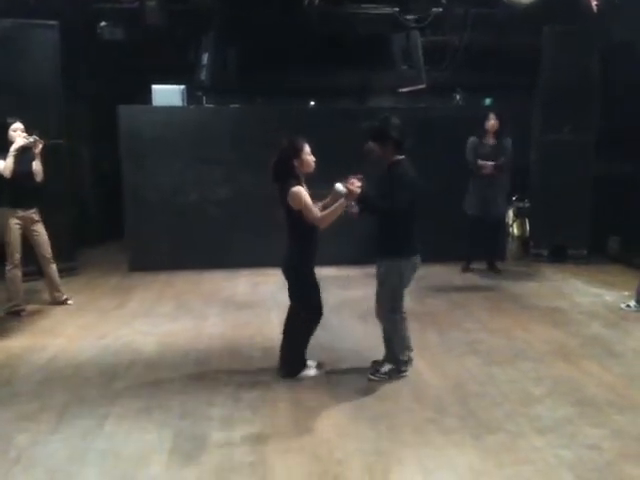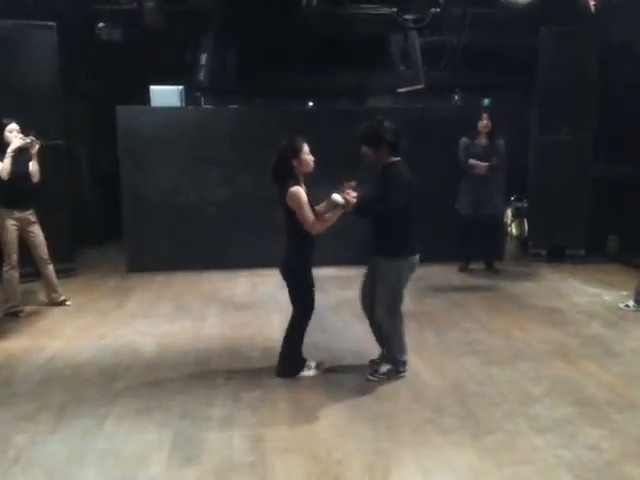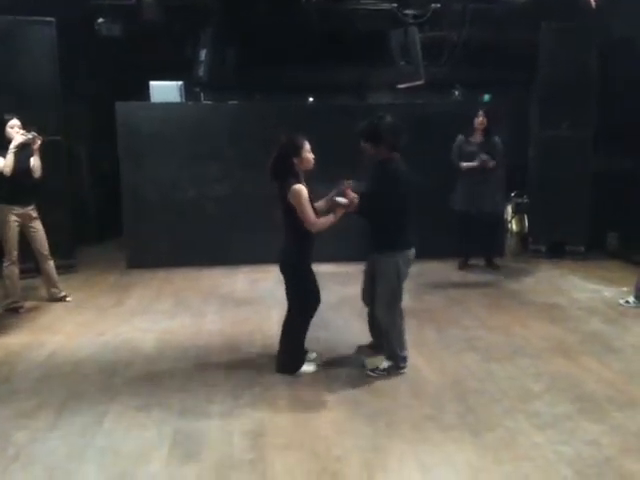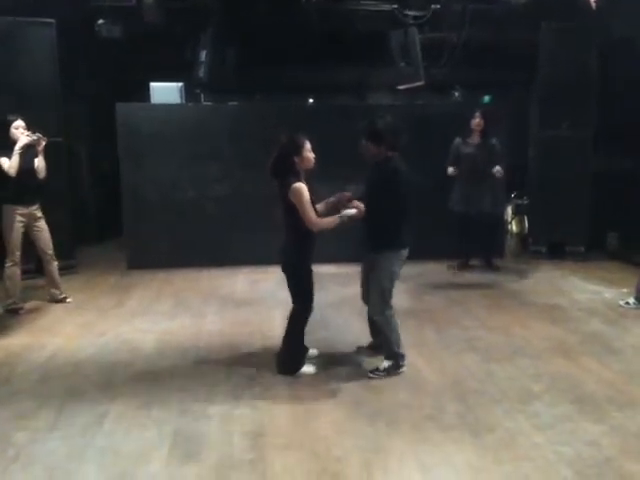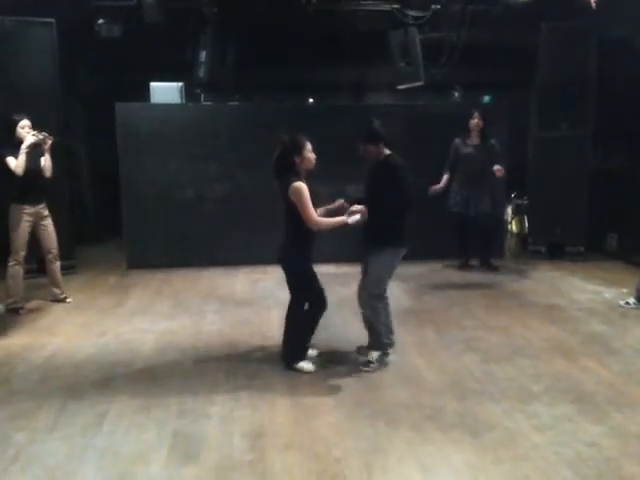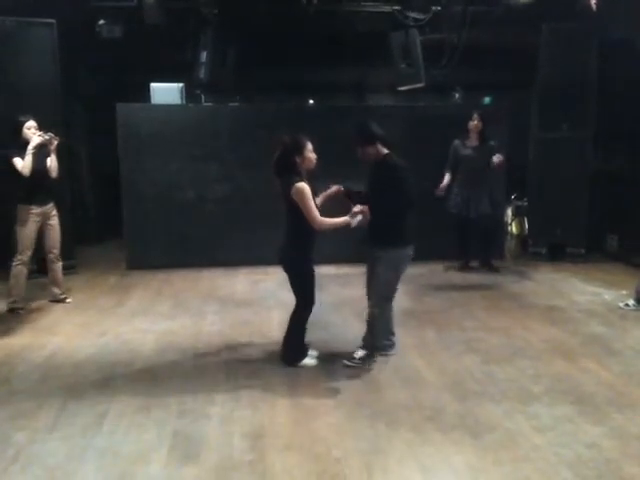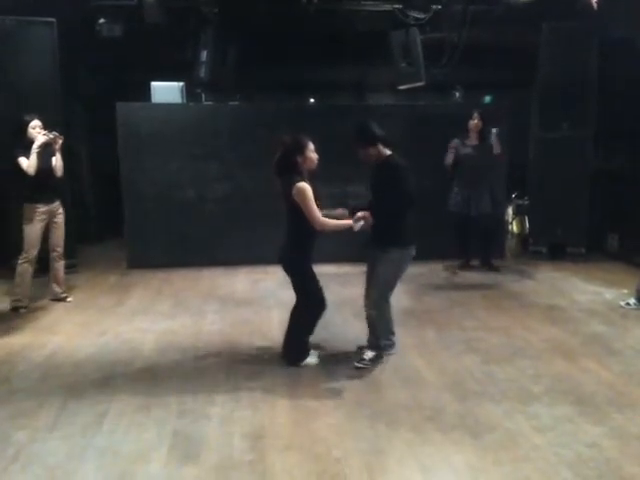
dt=0.2s
person 1, frame 1
left shoulder: (403, 173)
right shoulder: (392, 170)
left elbow: (391, 207)
left wrist: (361, 195)
right wrist: (361, 202)
left hip: (401, 254)
right hip: (392, 251)
left knee: (388, 309)
right knee: (392, 306)
left ankle: (398, 364)
right ankle: (401, 355)
person 1, frame 2
left shoulder: (398, 176)
right shoulder: (388, 172)
left elbow: (387, 210)
left wrist: (357, 205)
right wrist: (358, 201)
left hip: (398, 255)
right hip: (384, 252)
left knee: (387, 310)
right knee: (369, 301)
left ankle: (397, 364)
right ankle: (390, 353)
person 1, frame 3
left shoulder: (396, 172)
right shoulder: (382, 167)
left elbow: (390, 209)
left wrist: (359, 205)
right wrist: (358, 198)
left hip: (395, 249)
right hip: (381, 246)
left knee: (387, 306)
right knee: (371, 297)
left ankle: (397, 360)
right ankle: (380, 343)
person 1, frame 4
left shoulder: (395, 170)
right shoulder: (379, 166)
left elbow: (398, 210)
left wrist: (366, 212)
right wrist: (359, 204)
left hip: (390, 247)
right hip: (376, 244)
left knee: (380, 303)
right knee: (370, 298)
left ankle: (396, 359)
right ankle: (379, 343)
person 1, frame 5
left shoulder: (395, 168)
right shoulder: (377, 167)
left elbow: (404, 204)
left wrist: (369, 212)
right wrist: (360, 206)
left hip: (389, 244)
right hip: (376, 241)
left knee: (369, 294)
right knee: (375, 293)
left ankle: (381, 348)
right ankle: (381, 341)
person 1, frame 6
left shoulder: (395, 167)
right shoulder: (378, 167)
left elbow: (406, 202)
left wrist: (373, 212)
right wrist: (346, 193)
left hip: (396, 244)
right hip: (381, 242)
left knee: (379, 297)
right knee: (379, 295)
left ankle: (370, 348)
right ankle: (385, 342)
person 1, frame 7
left shoulder: (397, 168)
right shoulder: (380, 169)
left elbow: (406, 202)
left wrist: (374, 216)
right wrist: (365, 213)
left hip: (397, 245)
right hip: (382, 242)
left knee: (375, 297)
right knee: (376, 295)
left ankle: (377, 348)
right ankle: (385, 341)
person 2, frame 1
left shoulder: (298, 187)
right shoulder: (295, 191)
left elbow: (317, 209)
right elbow: (320, 220)
left wrist: (340, 193)
right wrist: (346, 199)
left hip: (298, 260)
right hip: (299, 262)
left knee: (299, 308)
right knee: (312, 311)
left ankle: (292, 359)
right ankle: (293, 365)
person 2, frame 2
left shoulder: (296, 187)
right shoulder: (294, 191)
left elbow: (314, 213)
right elbow: (314, 226)
left wrist: (336, 200)
right wrist: (342, 208)
left hip: (298, 260)
right hip: (296, 262)
left knee: (303, 309)
right knee: (303, 311)
left ankle: (293, 359)
right ankle: (290, 366)
person 2, frame 3
left shoulder: (294, 184)
right shoulder: (296, 188)
left elbow: (313, 209)
right elbow: (313, 224)
left wrist: (335, 196)
right wrist: (341, 210)
left hip: (296, 256)
right hip: (296, 258)
left knee: (310, 301)
right knee: (301, 307)
left ankle: (296, 351)
right ankle: (290, 362)
person 2, frame 4
left shoulder: (293, 183)
right shoulder: (297, 187)
left elbow: (312, 211)
right elbow: (314, 223)
left wrist: (336, 201)
right wrist: (343, 215)
left hip: (296, 254)
right hip: (297, 256)
left knee: (303, 303)
right knee: (303, 306)
left ankle: (297, 350)
right ankle: (290, 363)
person 2, frame 5
left shoulder: (293, 183)
right shoulder: (297, 186)
right elbow: (314, 223)
left wrist: (331, 208)
right wrist: (345, 219)
left hip: (294, 252)
right hip: (296, 255)
left knee: (300, 300)
right knee: (318, 302)
left ankle: (295, 348)
right ankle: (294, 355)
person 2, frame 6
left shoulder: (294, 183)
right shoulder: (299, 186)
right elbow: (317, 222)
left wrist: (326, 194)
right wrist: (349, 219)
left hip: (295, 252)
right hip: (297, 255)
left knee: (304, 301)
right knee: (306, 303)
left ankle: (295, 348)
right ankle: (293, 354)
person 2, frame 7
left shoulder: (295, 182)
right shoulder: (300, 186)
right elbow: (318, 223)
left wrist: (332, 213)
right wrist: (351, 223)
left hip: (295, 252)
right hip: (296, 255)
left knee: (306, 300)
right knee: (316, 302)
left ankle: (296, 348)
right ankle: (296, 353)
person 3, frame 1
left shoulder: (29, 154)
left elbow: (39, 178)
left wrist: (37, 155)
left hip: (32, 212)
left knee: (47, 255)
left ankle: (57, 295)
person 3, frame 2
left shoulder: (25, 155)
left elbow: (35, 179)
left wrist: (33, 156)
left hip: (28, 213)
left knee: (43, 256)
left ankle: (55, 296)
person 3, frame 3
left shoulder: (27, 150)
left elbow: (37, 174)
left wrist: (36, 151)
left hip: (30, 208)
left knee: (44, 252)
left ankle: (55, 292)
person 3, frame 4
left shoulder: (31, 151)
left elbow: (41, 175)
left wrist: (40, 152)
right wrist: (18, 148)
left hip: (34, 208)
left knee: (48, 252)
left ankle: (56, 293)
person 3, frame 5
left shoulder: (38, 150)
right shoulder: (10, 151)
left elbow: (47, 173)
right elbow: (18, 170)
left wrist: (47, 151)
right wrist: (24, 147)
left hip: (41, 207)
right hip: (21, 209)
left knee: (52, 252)
right knee: (17, 256)
left ankle: (57, 292)
right ankle: (14, 302)
person 3, frame 6
left shoulder: (44, 150)
right shoulder: (17, 152)
left elbow: (54, 174)
right elbow: (25, 171)
left wrist: (52, 151)
right wrist: (31, 148)
left hip: (49, 207)
right hip: (28, 209)
left knee: (54, 252)
right knee: (23, 256)
left ankle: (57, 293)
right ankle: (15, 302)
person 3, frame 7
left shoulder: (49, 149)
right shoulder: (22, 151)
left elbow: (59, 173)
right elbow: (30, 170)
left wrist: (57, 150)
right wrist: (35, 147)
left hip: (55, 206)
right hip: (34, 208)
left knee: (57, 251)
right knee: (29, 254)
left ankle: (58, 291)
right ankle: (19, 300)
person 4, frame 1
left shoulder: (505, 142)
right shoulder: (474, 141)
left elbow: (505, 163)
right elbow: (472, 163)
left wrist: (485, 164)
right wrist: (493, 165)
left hip: (498, 189)
right hip: (478, 189)
left knee: (496, 226)
right knee: (475, 225)
left ankle: (491, 261)
right ankle: (468, 260)
person 4, frame 2
left shoulder: (498, 143)
right shoulder: (466, 142)
left elbow: (498, 164)
right elbow: (464, 164)
left wrist: (476, 164)
right wrist: (486, 166)
left hip: (492, 190)
right hip: (471, 190)
left knee: (492, 226)
right knee: (469, 226)
left ankle: (489, 261)
right ankle: (465, 260)
person 4, frame 3
left shoulder: (494, 141)
right shoulder: (462, 140)
left elbow: (498, 163)
right elbow: (456, 163)
left wrist: (489, 162)
right wrist: (473, 164)
left hip: (488, 188)
right hip: (467, 188)
left knee: (491, 222)
right knee: (466, 223)
left ankle: (489, 258)
right ankle: (464, 257)
person 4, frame 4
left shoulder: (491, 143)
right shoulder: (459, 142)
left elbow: (498, 163)
right elbow: (451, 164)
left wrist: (498, 168)
right wrist: (451, 170)
left hip: (485, 190)
right hip: (464, 189)
left knee: (489, 223)
right knee: (464, 224)
left ankle: (488, 258)
right ankle: (464, 258)
person 4, frame 5
left shoulder: (490, 144)
right shoulder: (458, 143)
left elbow: (495, 163)
right elbow: (450, 166)
left wrist: (497, 168)
right wrist: (443, 184)
left hip: (484, 191)
right hip: (463, 190)
left knee: (487, 224)
right knee: (463, 225)
left ankle: (485, 259)
right ankle: (464, 258)
person 4, frame 6
left shoulder: (489, 145)
right shoulder: (458, 145)
left elbow: (493, 165)
right elbow: (451, 167)
left wrist: (496, 161)
right wrist: (446, 182)
left hip: (483, 192)
right hip: (462, 191)
left knee: (487, 226)
right knee: (463, 226)
left ankle: (486, 260)
right ankle: (464, 260)
person 4, frame 7
left shoulder: (488, 144)
right shoulder: (458, 143)
left elbow: (495, 162)
right elbow: (450, 165)
left wrist: (495, 142)
right wrist: (450, 155)
left hip: (484, 191)
right hip: (463, 190)
left knee: (488, 225)
right knee: (463, 225)
left ankle: (486, 259)
right ankle: (465, 259)
